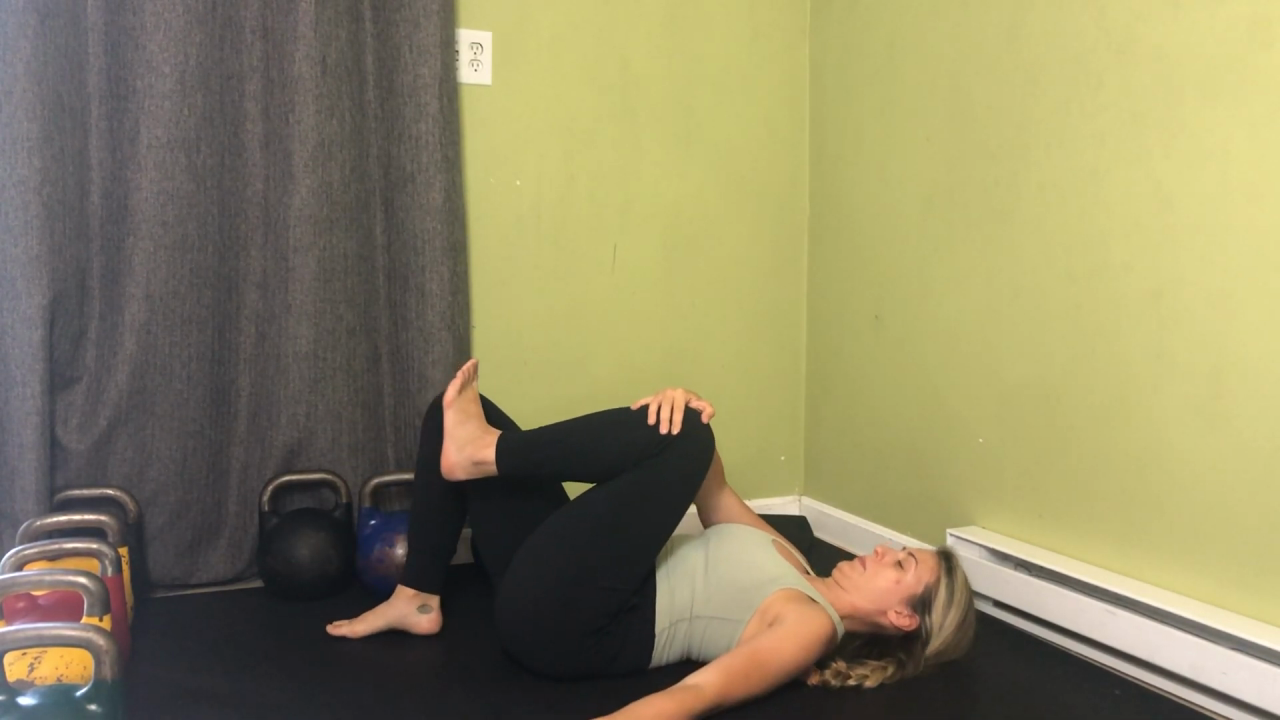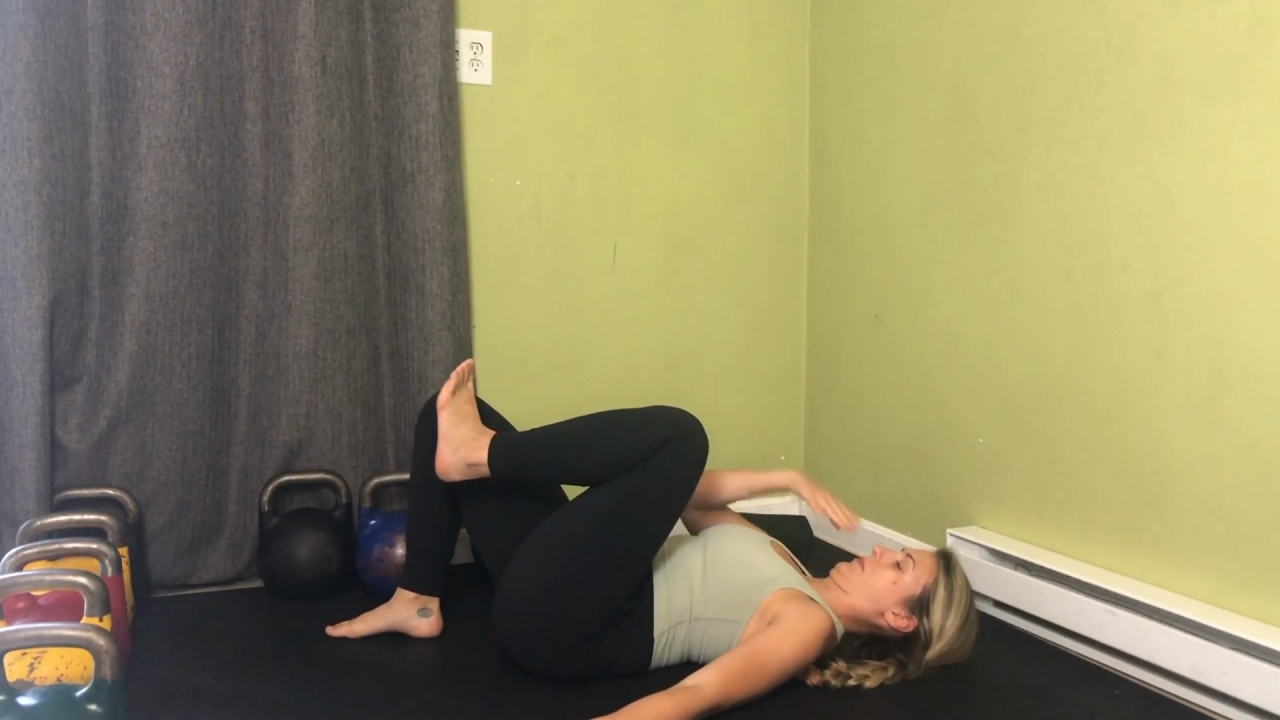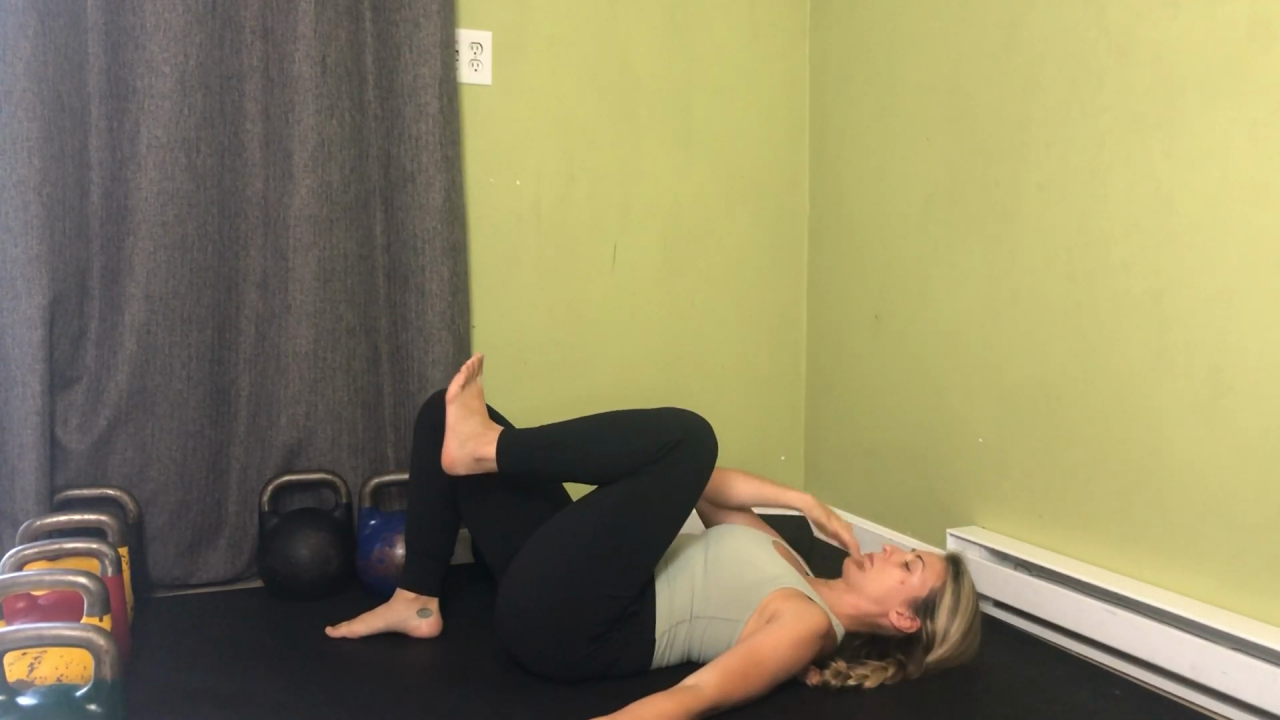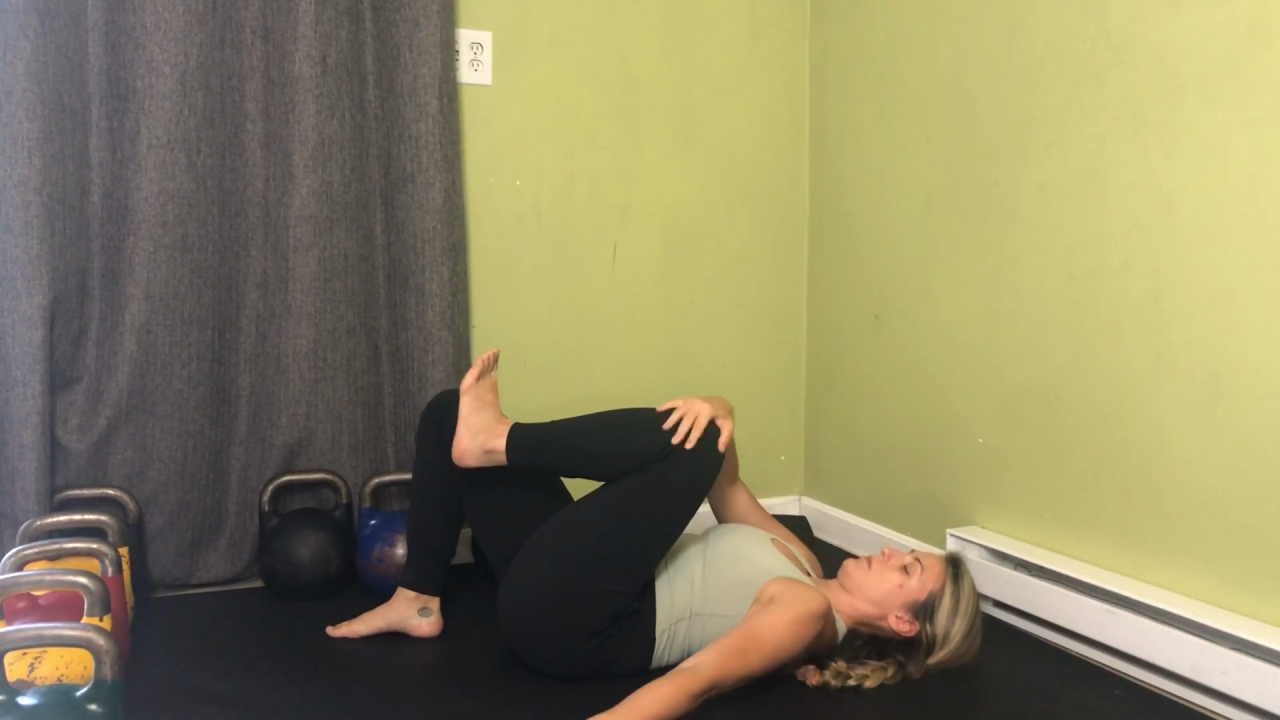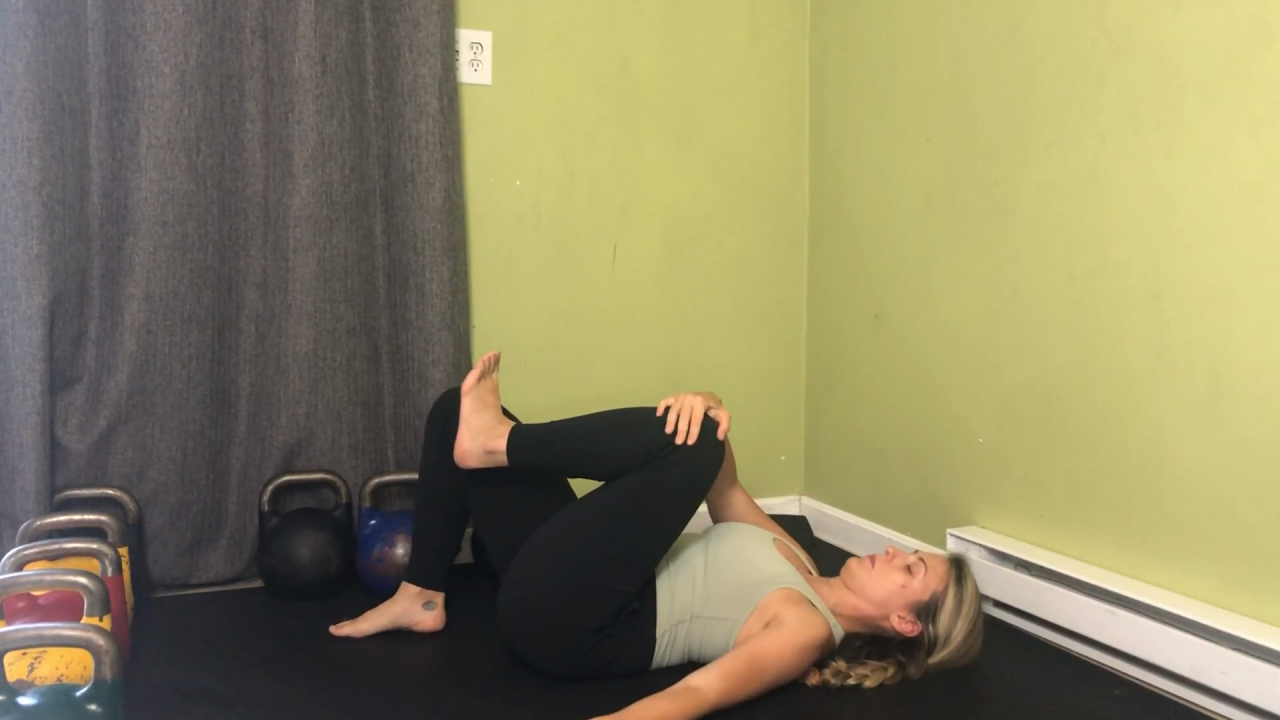
dt=0.3s
person 1, frame 1
left shoulder: (811, 626)
right shoulder: (790, 563)
right elbow: (710, 491)
right wrist: (688, 412)
left hip: (562, 619)
right hip: (554, 582)
left knee: (685, 443)
right knee: (454, 414)
left ankle: (484, 453)
right ankle: (416, 599)
person 1, frame 2
left shoulder: (809, 626)
right shoulder: (787, 571)
right elbow: (690, 501)
right wrist: (789, 479)
left hip: (558, 623)
right hip: (556, 581)
left knee: (677, 435)
right knee: (446, 414)
left ankle: (478, 455)
right ankle: (417, 602)
person 1, frame 3
left shoulder: (809, 625)
right shoulder: (791, 569)
right elbow: (704, 494)
right wrist: (803, 500)
left hip: (561, 619)
right hip: (555, 581)
left knee: (686, 435)
right knee: (443, 413)
left ankle: (485, 448)
right ankle: (416, 603)
person 1, frame 4
left shoulder: (807, 614)
right shoulder: (798, 564)
right elbow: (724, 486)
right wrist: (716, 413)
left hip: (563, 616)
right hip: (569, 580)
left knee: (691, 448)
right knee: (450, 411)
left ankle: (494, 441)
right ankle: (417, 602)
person 1, frame 5
left shoulder: (807, 630)
right shoulder: (796, 564)
right elbow: (723, 490)
right wrist: (709, 412)
left hip: (564, 616)
right hip: (559, 582)
left knee: (688, 446)
right knee: (456, 409)
left ankle: (494, 443)
right ankle: (420, 597)
